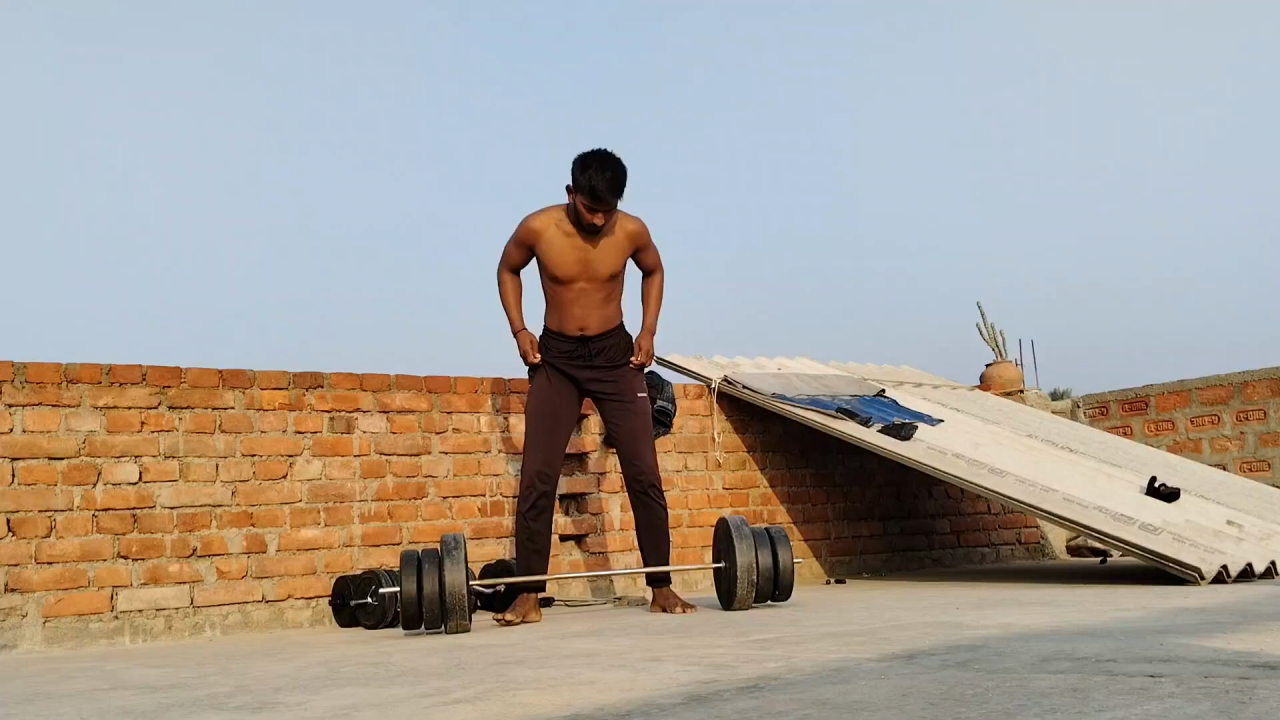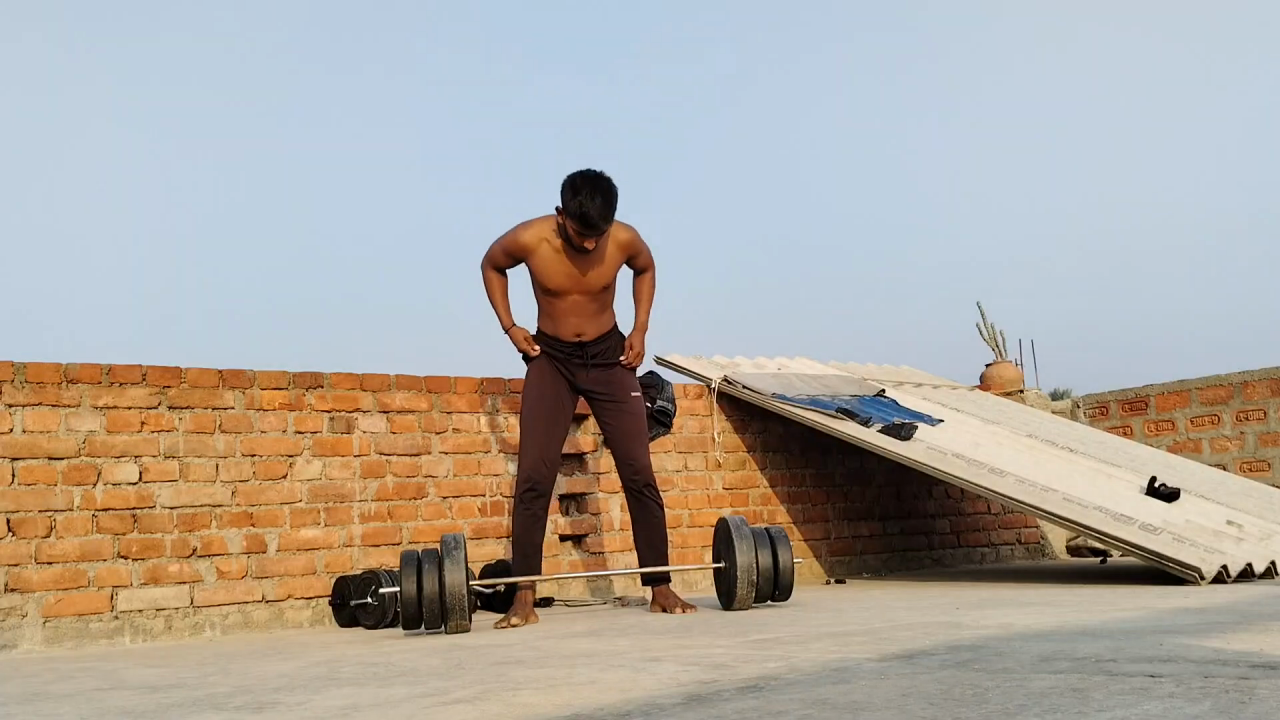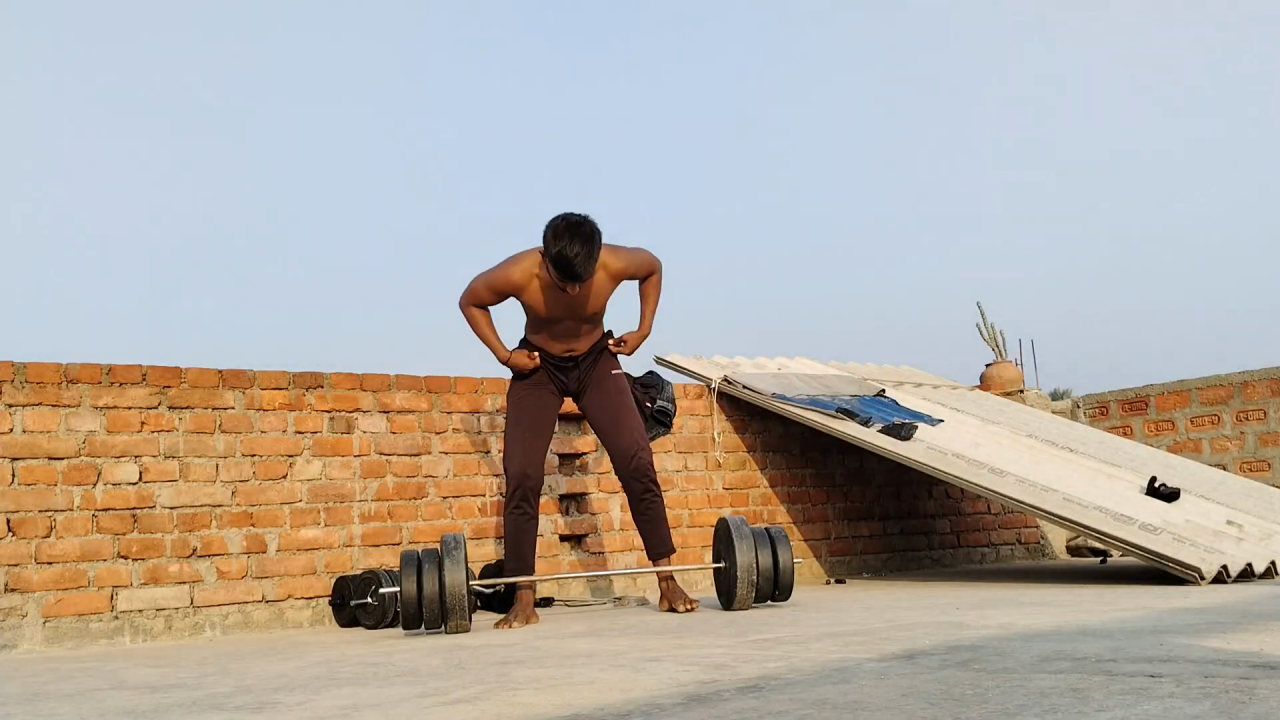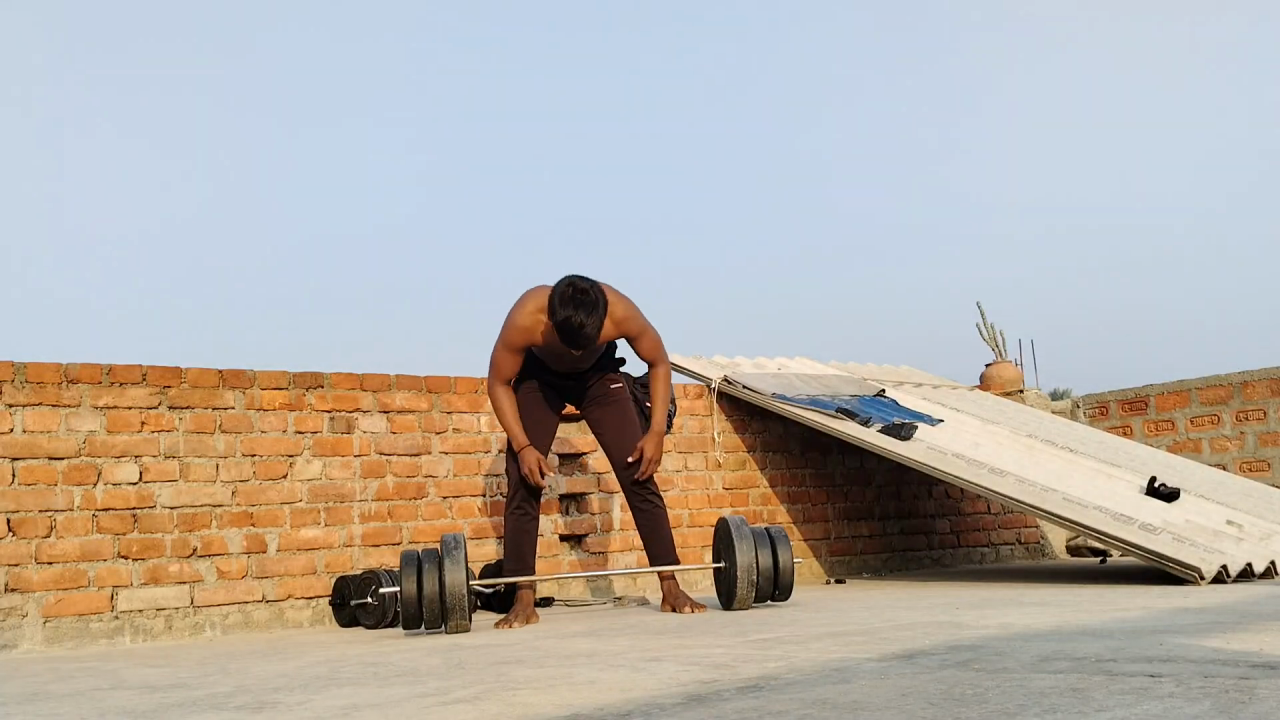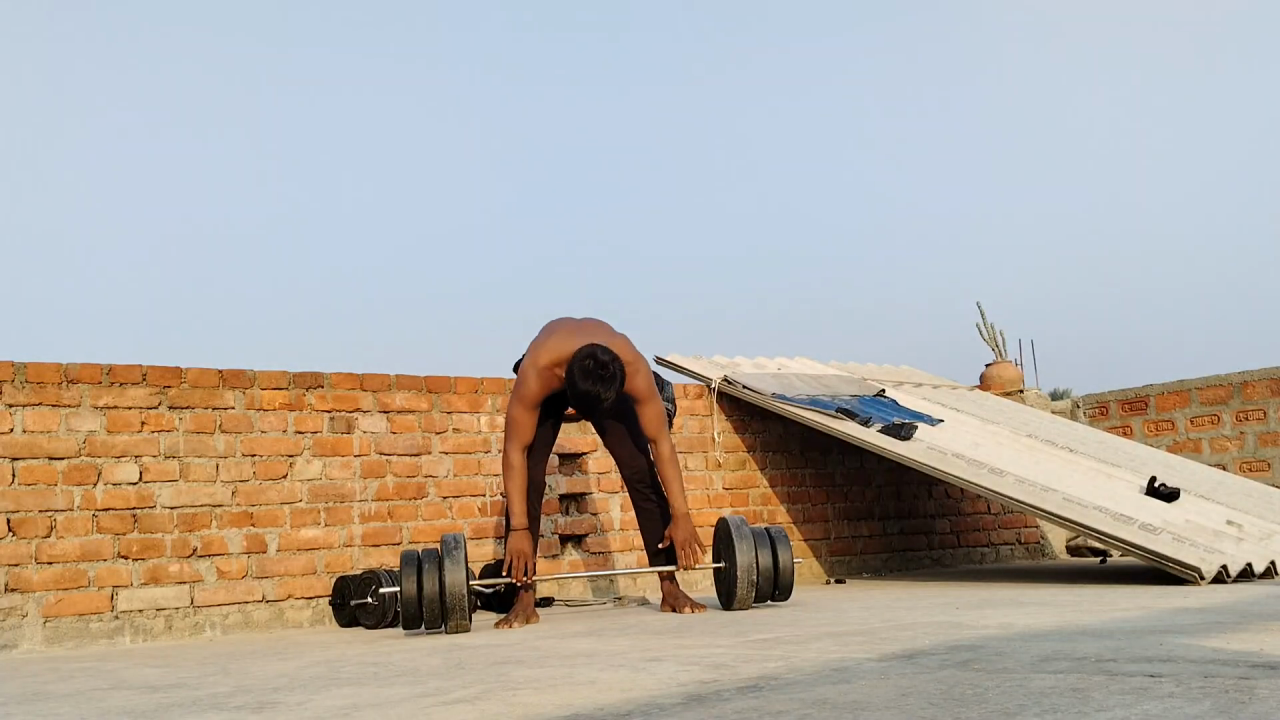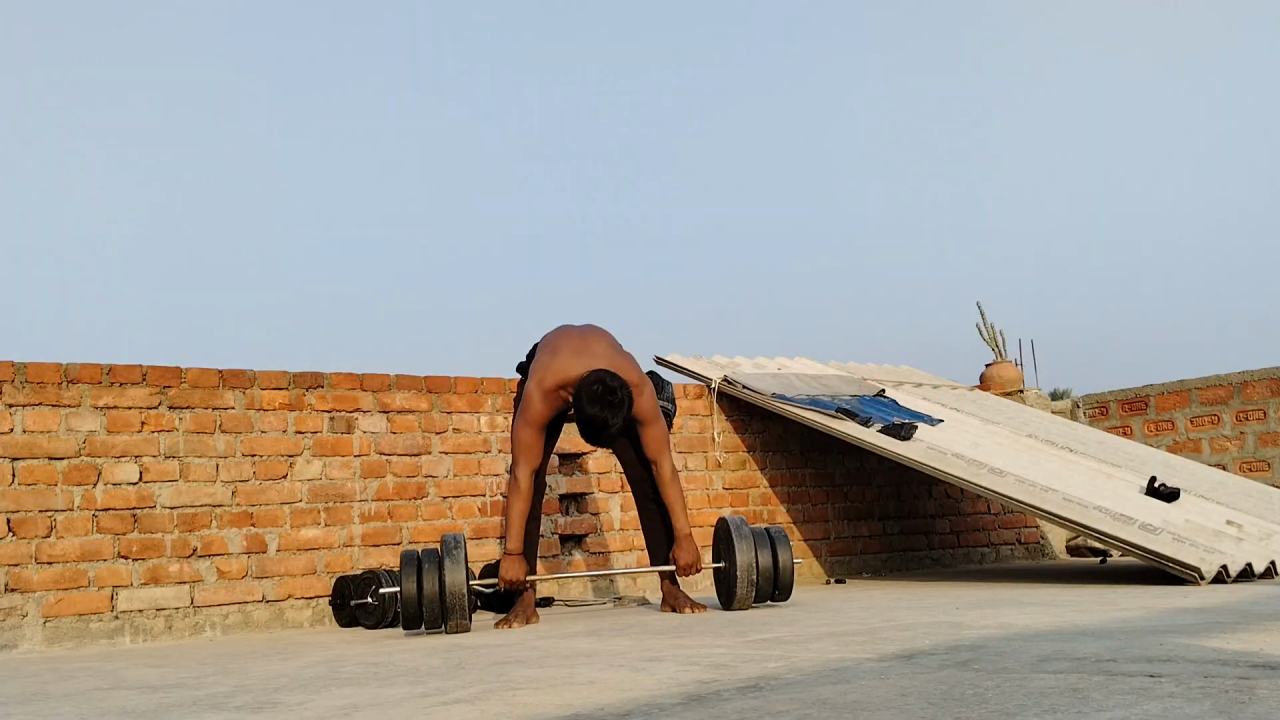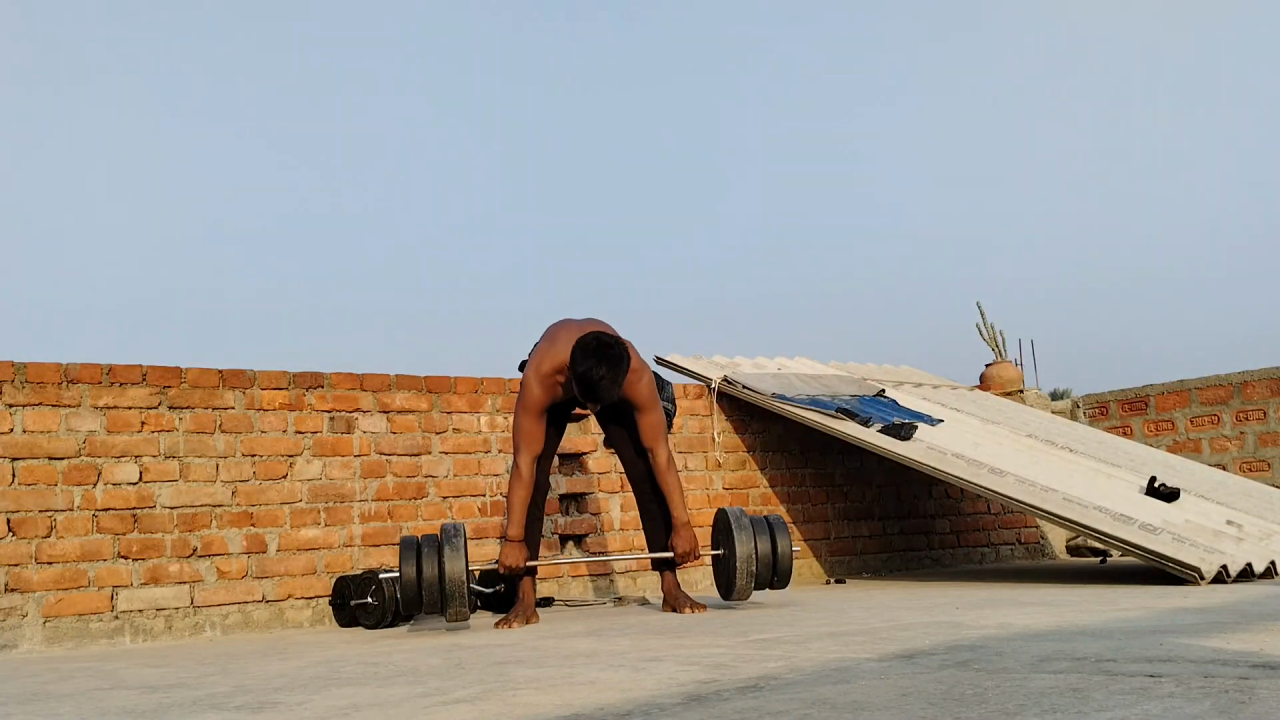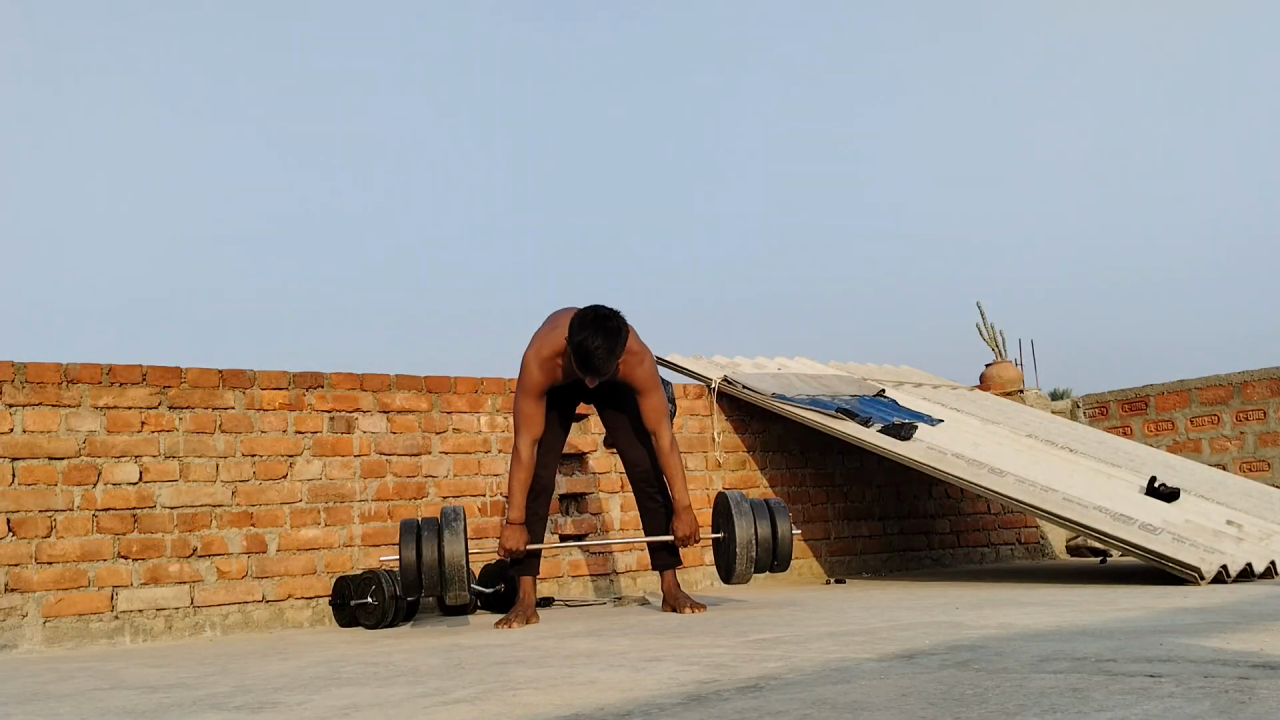
dt=0.2s
person 1, frame 1
left shoulder: (633, 231)
right shoulder: (537, 228)
left elbow: (653, 273)
right elbow: (508, 271)
left wrist: (648, 331)
right wrist: (519, 331)
left hip: (615, 355)
right hip: (555, 359)
left knee: (643, 475)
right knee: (538, 478)
left ankle: (661, 589)
right ankle: (530, 594)
person 1, frame 2
left shoulder: (625, 240)
right shoulder: (529, 239)
left elbow: (645, 269)
right elbow: (491, 266)
left wrist: (642, 323)
right wrist: (511, 327)
left hip: (609, 356)
right hip: (550, 358)
left knee: (639, 473)
right knee: (535, 474)
left ankle: (660, 588)
right ankle: (525, 595)
person 1, frame 3
left shoulder: (614, 264)
right shoulder: (516, 274)
left elbow: (653, 266)
right elbow: (470, 301)
left wrist: (642, 331)
right wrist: (506, 354)
left hip: (598, 362)
right hip: (537, 367)
left knee: (637, 461)
right knee: (521, 475)
left ankle: (667, 585)
right ankle: (523, 599)
person 1, frame 4
left shoulder: (621, 311)
right shoulder: (525, 319)
left elbow: (658, 362)
right elbow: (499, 384)
left wrist: (656, 432)
right wrist: (522, 446)
left hip: (601, 374)
right hip: (538, 378)
left knee: (637, 469)
right knee: (524, 480)
left ankle: (670, 588)
right ankle: (524, 599)
person 1, frame 5
left shoulder: (633, 369)
right shoulder: (538, 370)
left elbow: (661, 442)
right elbow: (515, 451)
left wrist: (681, 516)
right wrist: (518, 529)
left hip: (609, 383)
right hip: (551, 374)
left knee: (641, 470)
right knee: (529, 476)
left ankle: (670, 588)
right ankle: (524, 599)
person 1, frame 6
left shoulder: (639, 389)
right shoulder: (541, 392)
left elbow: (662, 465)
right elbow: (523, 474)
left wrist: (684, 536)
right wrist: (513, 552)
left hip: (613, 383)
right hip: (552, 380)
left knee: (645, 472)
right knee: (532, 475)
left ankle: (670, 588)
right ankle: (525, 599)
person 1, frame 7
left shoulder: (638, 376)
right shoulder: (540, 376)
left elbow: (659, 453)
right elbow: (525, 462)
left wrist: (682, 524)
right wrist: (513, 539)
left hip: (613, 385)
right hip: (555, 379)
left knee: (645, 471)
right knee: (535, 477)
left ankle: (671, 588)
right ankle: (525, 599)
person 1, frame 8
left shoulder: (638, 359)
right shoulder: (540, 359)
left elbow: (662, 435)
right elbow: (526, 444)
left wrist: (683, 508)
right wrist: (515, 521)
left hip: (616, 384)
right hip: (557, 385)
left knee: (646, 470)
right knee: (539, 478)
left ankle: (671, 588)
right ankle: (525, 599)
